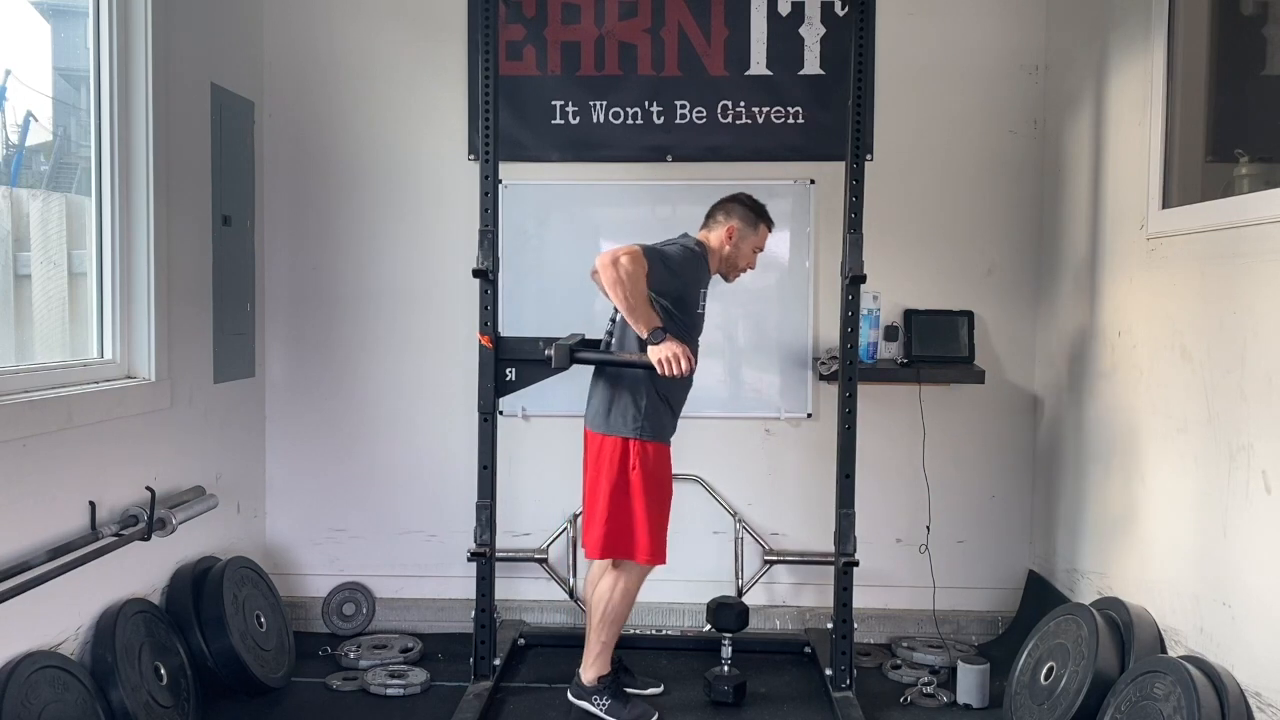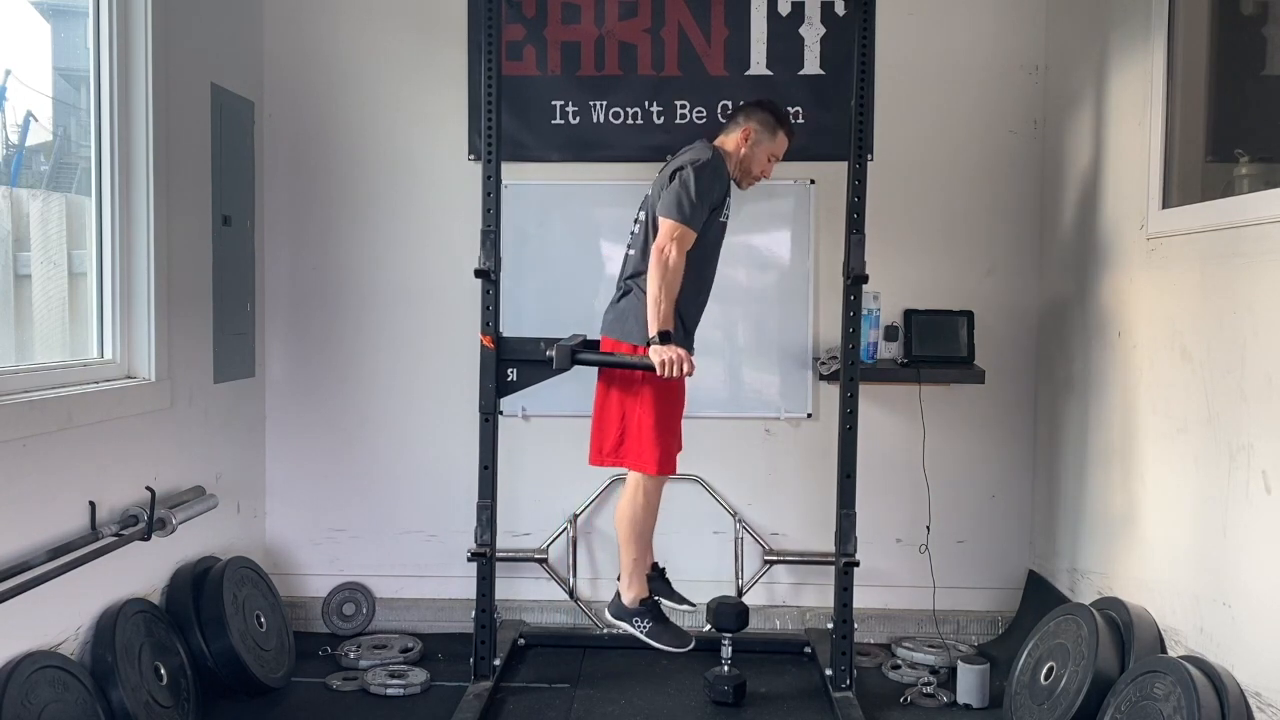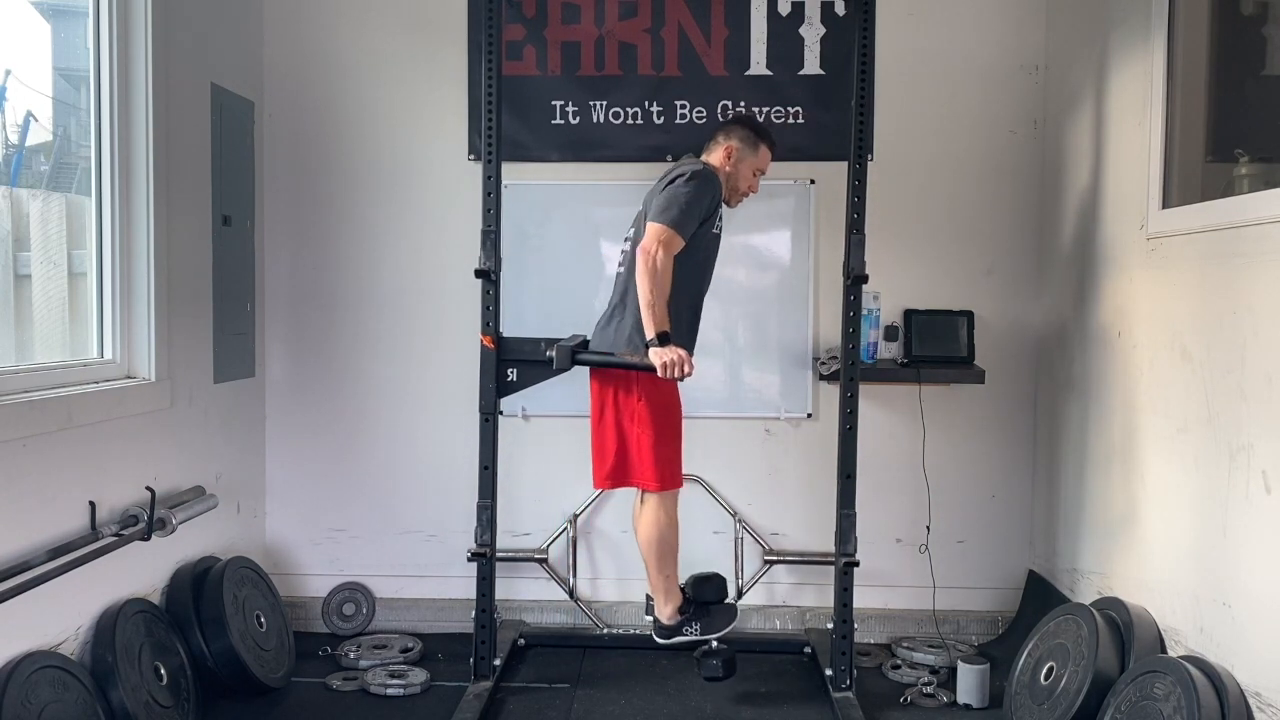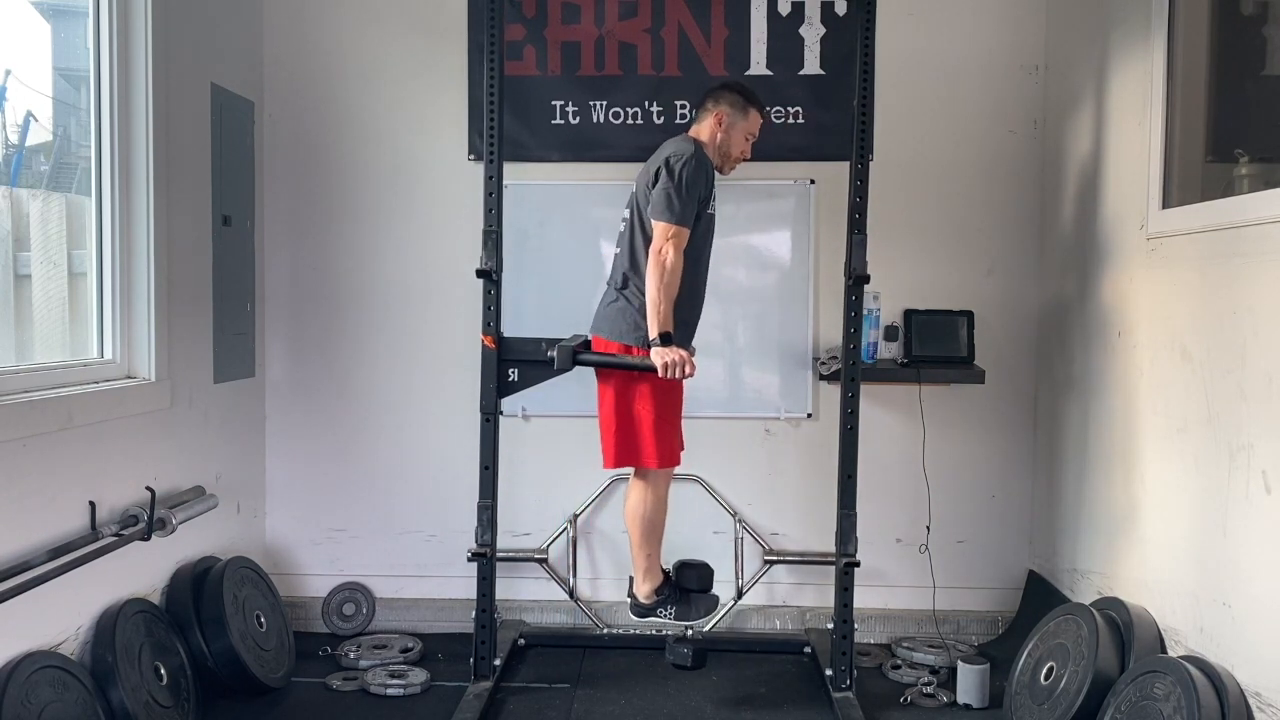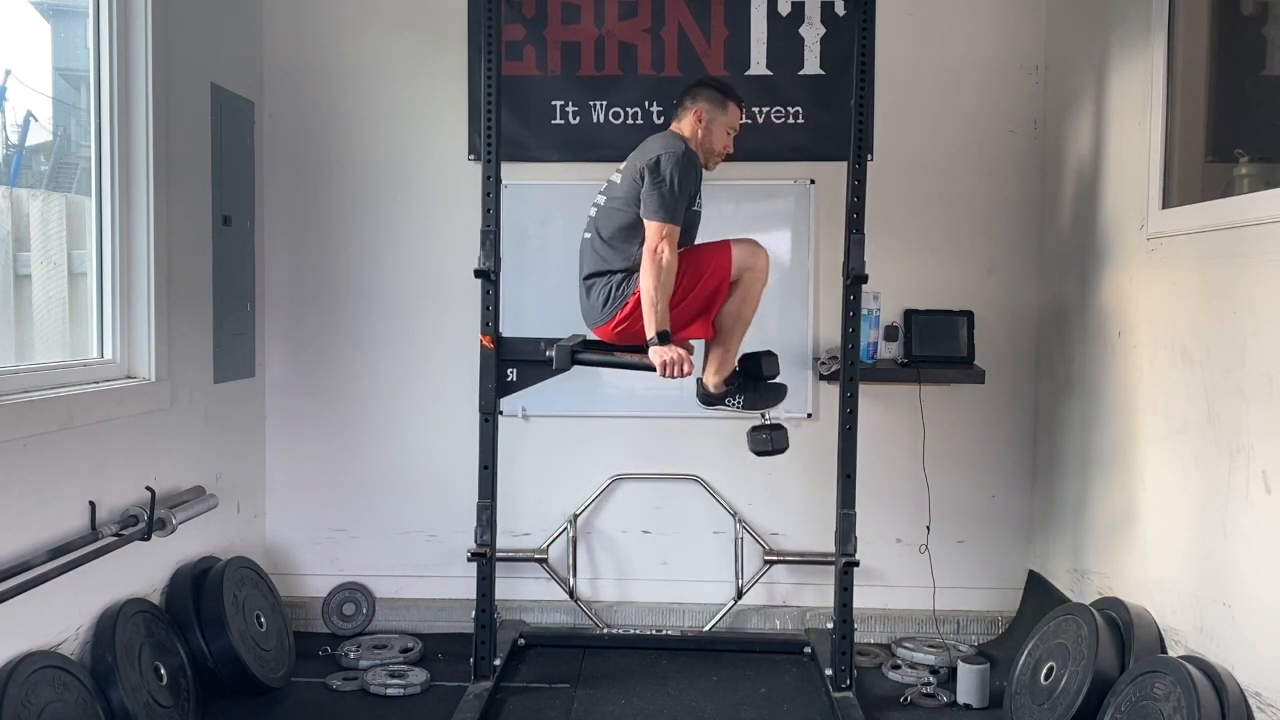
dt=1s
person 1, frame 1
left shoulder: (685, 266)
right shoulder: (686, 258)
left elbow: (603, 275)
right elbow: (613, 264)
right wrist: (656, 336)
left hip: (629, 423)
right hip: (631, 427)
left knee: (613, 555)
right knee: (631, 558)
left ankle: (601, 661)
person 1, frame 2
left shoulder: (703, 171)
right shoulder: (704, 167)
right elbow: (668, 250)
right wrist: (662, 337)
left hip: (651, 336)
right hip: (644, 339)
left knee: (651, 467)
right knee: (646, 469)
left ankle: (644, 570)
right ankle: (631, 599)
person 1, frame 3
left shoulder: (690, 186)
right shoulder: (698, 179)
right elbow: (652, 252)
right wrist: (660, 339)
left hip: (634, 353)
right hip: (637, 356)
left knee: (656, 486)
right knee: (659, 486)
left ankle: (666, 595)
right ankle: (670, 612)
person 1, frame 4
left shoulder: (682, 162)
right shoulder: (687, 160)
right elbow: (665, 252)
left wrist: (665, 338)
right wrist: (663, 339)
left hip: (637, 334)
right hip: (638, 336)
left knee: (655, 467)
right knee: (654, 467)
left ankle: (650, 577)
right ankle: (649, 591)
person 1, frame 5
left shoulder: (659, 152)
right shoulder: (674, 156)
right elbow: (658, 250)
left wrist: (664, 332)
right wrist: (659, 340)
left hip: (609, 301)
right hip: (621, 301)
left knee: (734, 271)
right knee: (752, 258)
left ankle: (719, 379)
right ankle: (719, 382)
